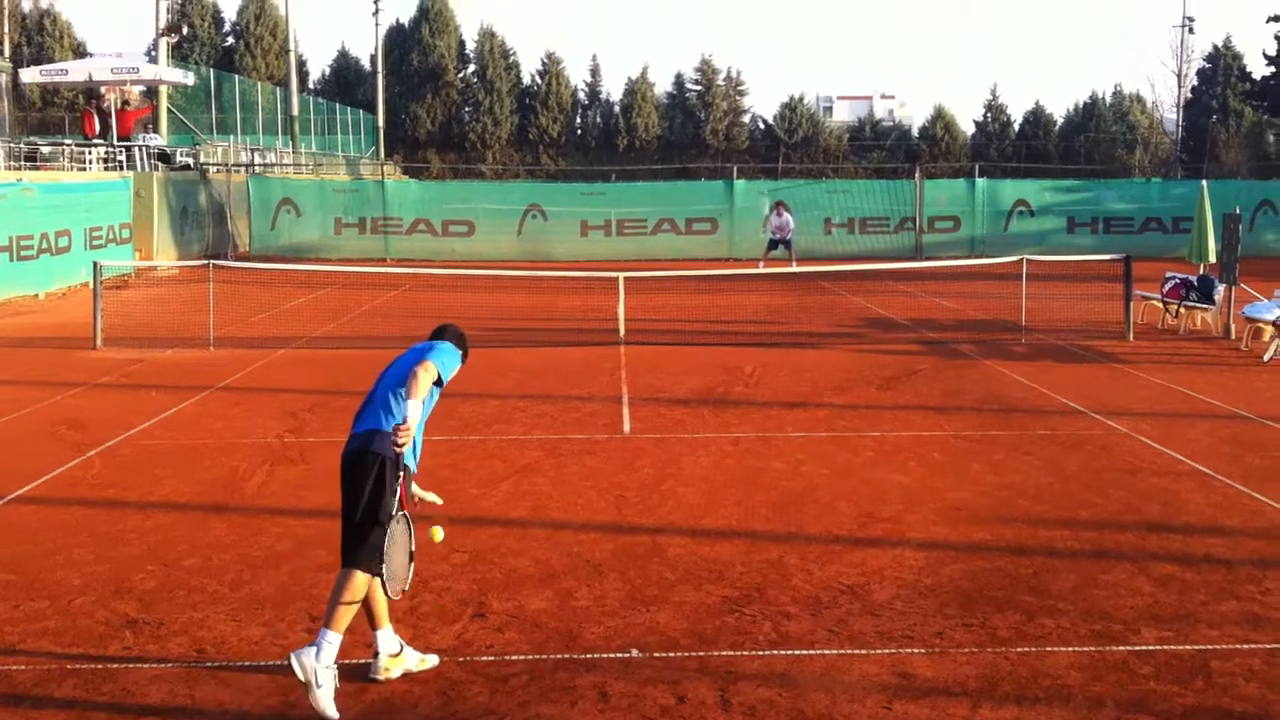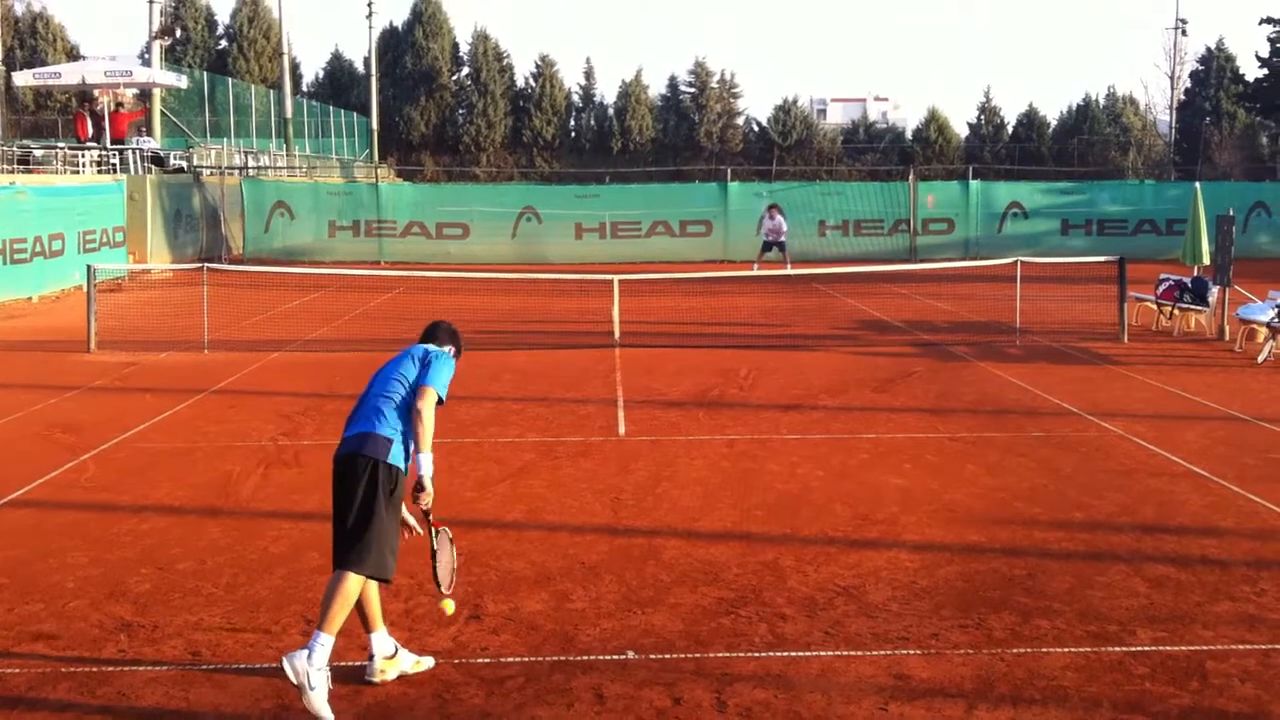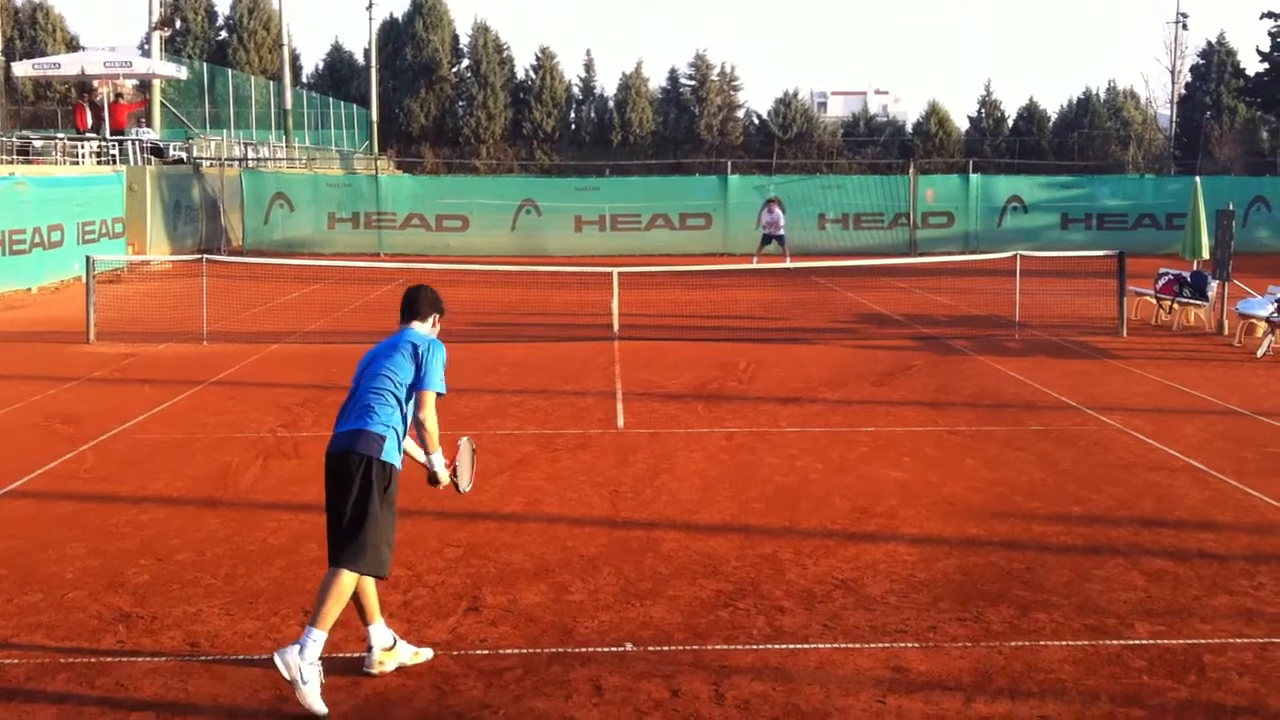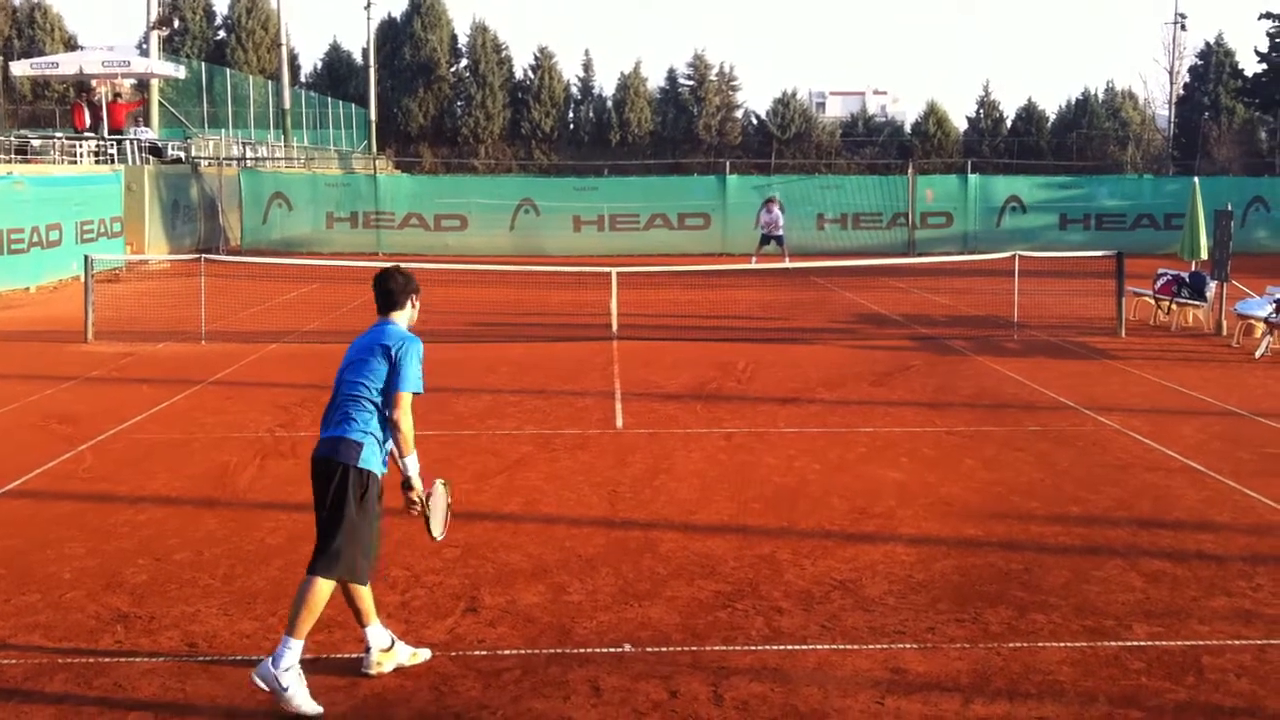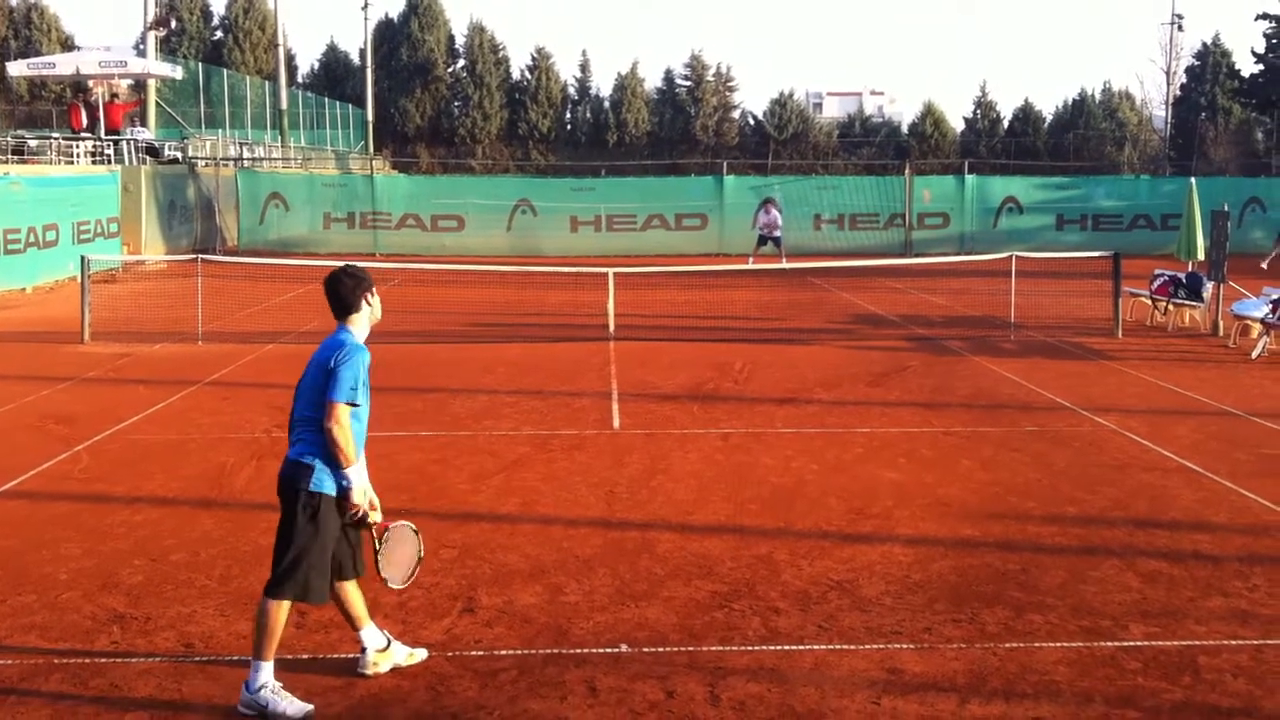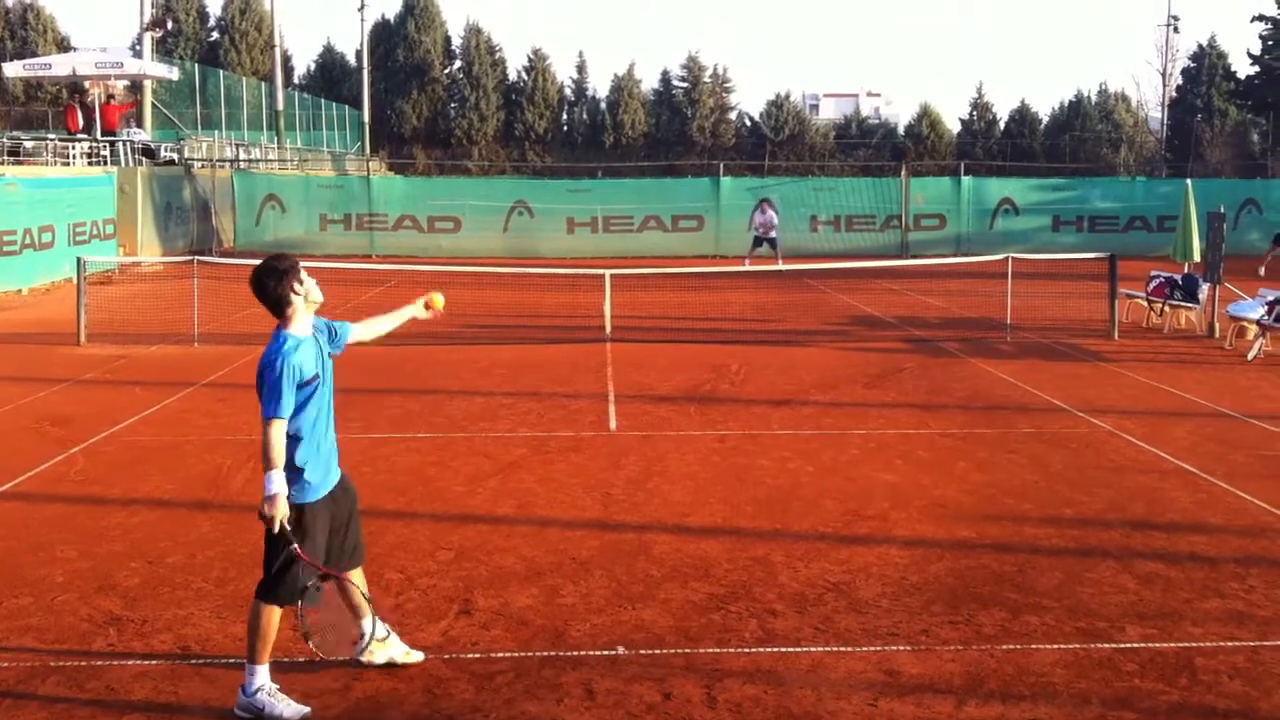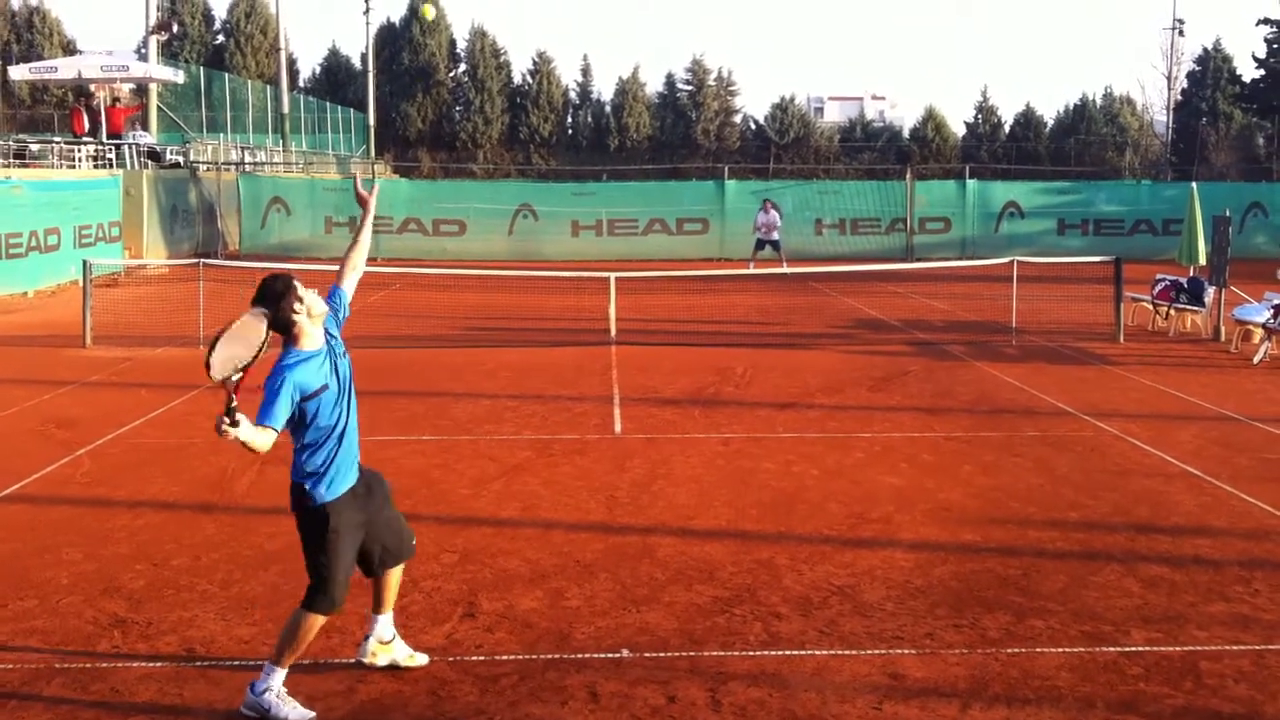
dt=0.3s
person 1, frame 1
left shoulder: (407, 358)
right shoulder: (446, 351)
right elbow: (422, 373)
left wrist: (413, 488)
right wrist: (413, 414)
left hip: (359, 450)
right hip: (384, 452)
left knee: (369, 556)
right knee: (366, 558)
left ankle: (389, 652)
right ankle: (320, 656)
person 1, frame 2
left shoulder: (394, 364)
right shoulder: (439, 358)
right elbow: (421, 408)
left wrist: (400, 507)
right wrist: (424, 471)
left hip: (350, 454)
right hip: (378, 457)
left knee: (362, 559)
right knee: (358, 562)
left ankle: (385, 655)
right ankle: (313, 659)
person 1, frame 3
left shoulder: (380, 350)
right shoulder: (430, 346)
right elbow: (423, 415)
left wrist: (421, 457)
right wrist: (437, 463)
left hip: (343, 449)
right hip: (371, 455)
left knee: (356, 554)
right knee: (354, 558)
left ankle: (383, 646)
right ankle: (304, 654)
person 1, frame 4
left shoulder: (364, 342)
right shoulder: (407, 343)
right elbow: (399, 415)
left wrist: (398, 466)
right wrist: (411, 471)
left hip: (333, 454)
right hip: (355, 460)
left knee: (353, 559)
right knee: (333, 563)
left ankle: (381, 647)
right ankle: (281, 665)
person 1, frame 5
left shoulder: (337, 347)
right shoulder: (352, 351)
right elbow: (335, 424)
left wrist: (364, 487)
right wrist: (356, 482)
left hip: (324, 480)
right hip: (315, 481)
left knee: (341, 568)
right knee: (288, 582)
left ankle: (376, 648)
person 1, frame 6
left shoulder: (316, 332)
right shoulder: (282, 359)
left elbow: (361, 330)
right elbow: (274, 428)
left wrist: (409, 312)
right wrist: (276, 491)
left hip: (329, 480)
right hip: (300, 489)
left knee: (348, 557)
right knee: (279, 586)
left ankle: (376, 637)
person 1, frame 7
left shoulder: (329, 327)
right shoulder: (290, 374)
left elbow: (350, 271)
right elbow: (264, 437)
left wrist: (368, 214)
right wrist: (239, 427)
left hip: (354, 481)
right hip: (324, 498)
left knee: (394, 553)
right knee: (326, 597)
left ankle: (381, 640)
